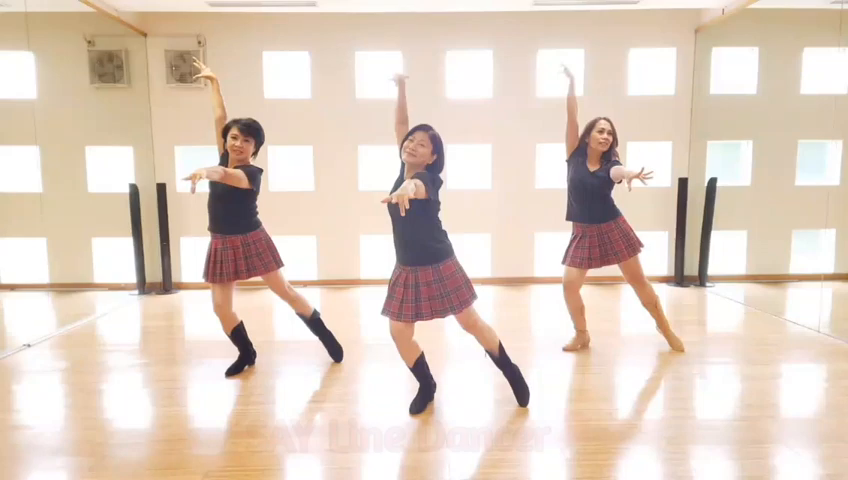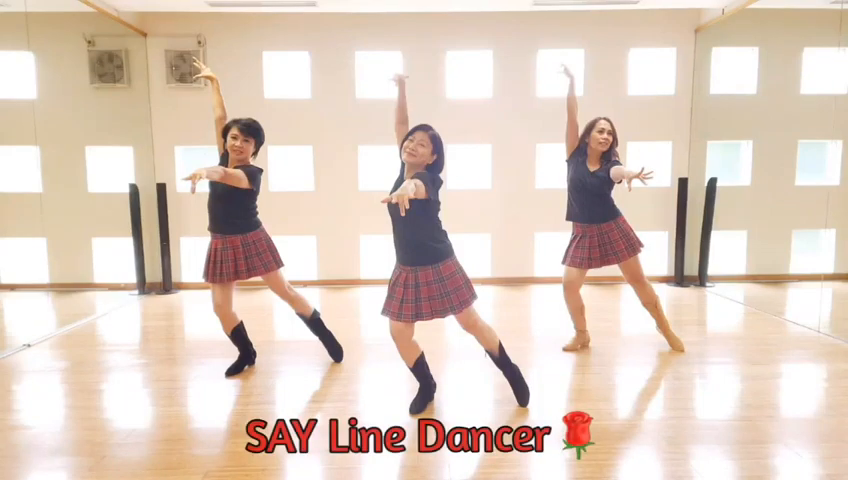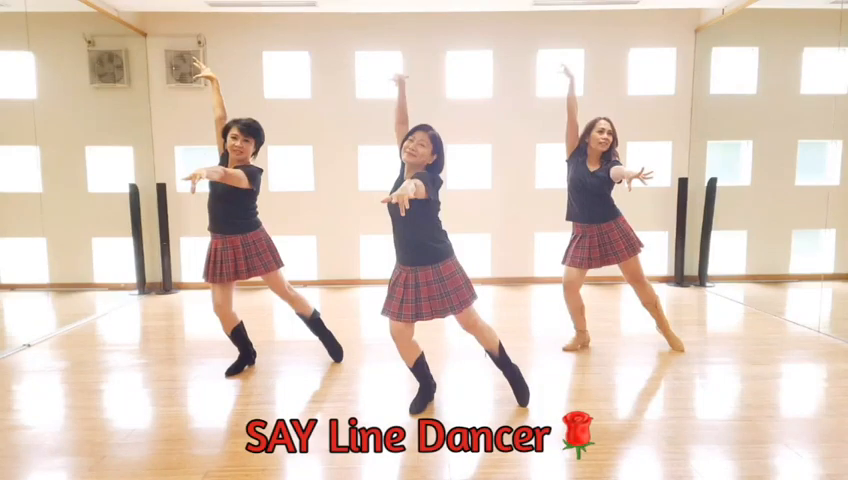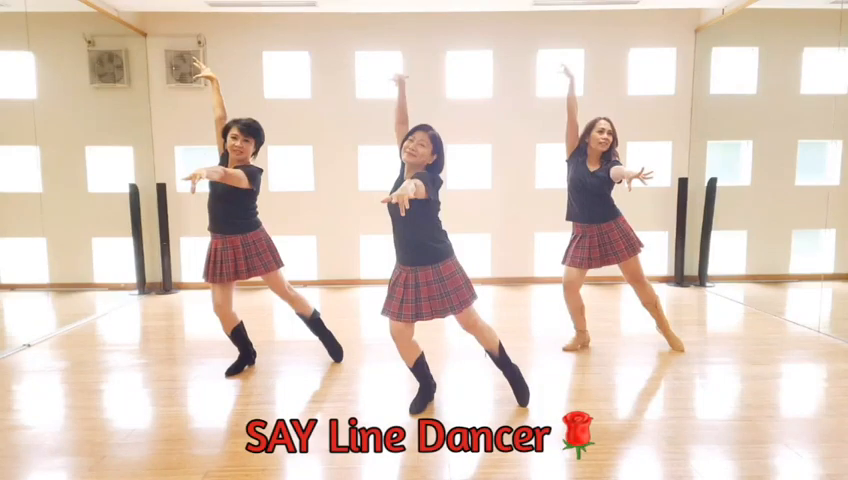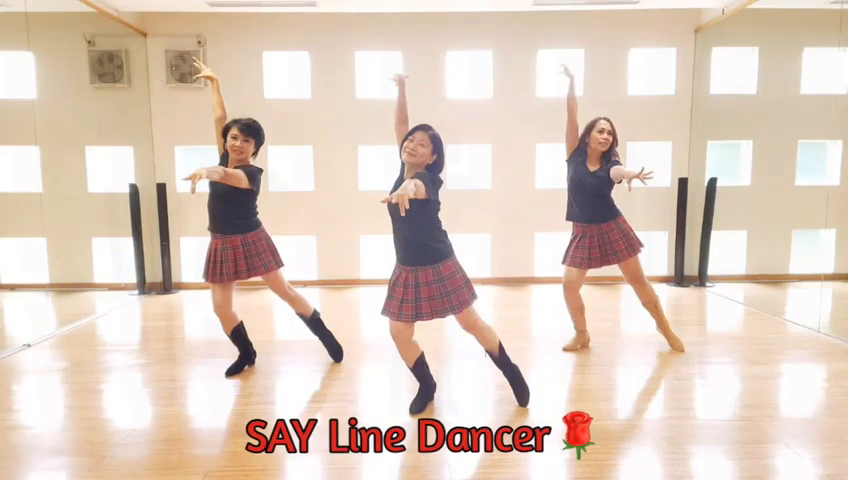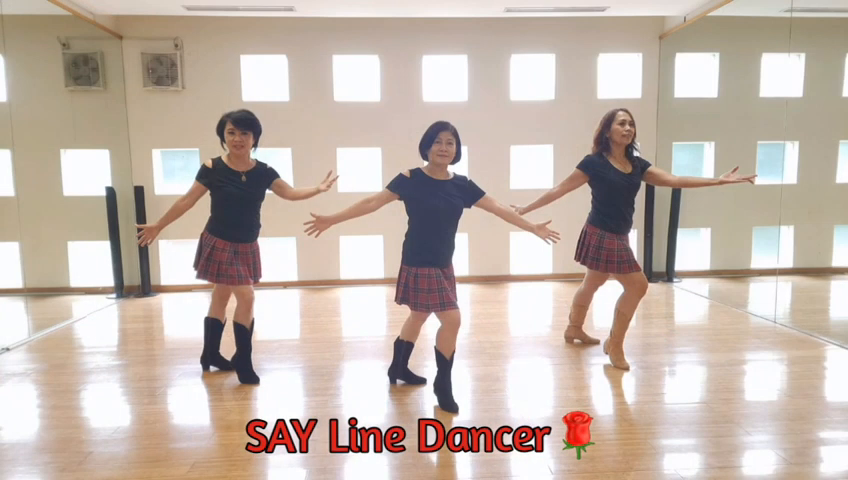
dt=0.7s
person 1, frame 1
left shoulder: (427, 179)
right shoulder: (404, 172)
left elbow: (417, 187)
right elbow: (400, 125)
left wrist: (407, 188)
right wrist: (401, 89)
left hip: (438, 266)
right hip: (407, 269)
left knee: (471, 323)
right knee: (399, 332)
left ankle: (512, 373)
right ankle: (427, 386)
person 1, frame 2
left shoulder: (428, 179)
right shoulder: (404, 171)
left elbow: (418, 188)
right elbow: (400, 125)
left wrist: (407, 189)
right wrist: (401, 88)
left hip: (439, 266)
right hip: (407, 269)
left knee: (472, 323)
right knee: (399, 333)
left ankle: (511, 373)
right ankle: (426, 386)
person 1, frame 3
left shoulder: (428, 179)
right shoulder: (404, 171)
left elbow: (418, 187)
right elbow: (400, 125)
left wrist: (407, 188)
right wrist: (401, 88)
left hip: (439, 266)
right hip: (408, 270)
left knee: (471, 323)
right knee: (399, 333)
left ankle: (512, 373)
right ankle: (427, 386)
person 1, frame 4
left shoulder: (428, 179)
right shoulder: (404, 172)
left elbow: (418, 189)
right elbow: (400, 125)
left wrist: (406, 190)
right wrist: (401, 88)
left hip: (439, 266)
right hip: (408, 270)
left knee: (471, 323)
right knee: (399, 332)
left ankle: (511, 372)
right ankle: (426, 386)
person 1, frame 5
left shoulder: (427, 179)
right shoulder: (404, 173)
left elbow: (417, 187)
right elbow: (400, 125)
left wrist: (406, 190)
right wrist: (401, 89)
left hip: (439, 266)
right hip: (408, 270)
left knee: (472, 323)
right knee: (399, 332)
left ankle: (512, 373)
right ankle: (426, 386)
person 1, frame 6
left shoulder: (462, 185)
right shoulder: (410, 179)
left elbow: (498, 208)
right elbow: (372, 202)
left wrist: (533, 228)
right wrist: (331, 220)
left hip: (443, 265)
right hip: (418, 264)
left knee: (419, 316)
right knee: (451, 320)
left ankle: (398, 368)
right ankle: (443, 384)
person 2, frame 1
left shoulder: (252, 173)
right shoulder: (224, 160)
left elbow: (226, 176)
right elbow: (220, 118)
left wrist: (206, 171)
right wrist: (214, 82)
left hip: (250, 240)
right hip: (222, 243)
left knee: (284, 291)
right knee: (221, 306)
left ankle: (326, 336)
right ankle: (246, 353)
person 2, frame 2
left shoulder: (252, 173)
right shoulder: (225, 159)
left elbow: (226, 176)
right elbow: (220, 117)
left wrist: (205, 171)
right wrist: (214, 82)
left hip: (251, 240)
right hip: (222, 244)
left knee: (285, 291)
right knee: (221, 307)
left ankle: (326, 336)
right ankle: (246, 353)
person 2, frame 3
left shoulder: (252, 173)
right shoulder: (224, 159)
left elbow: (226, 176)
right elbow: (220, 117)
left wrist: (206, 171)
right wrist: (214, 82)
left hip: (250, 240)
right hip: (222, 244)
left knee: (285, 291)
right knee: (221, 306)
left ankle: (326, 336)
right ankle: (246, 353)
person 2, frame 4
left shoulder: (252, 173)
right shoulder: (225, 160)
left elbow: (226, 176)
right elbow: (220, 118)
left wrist: (205, 171)
right wrist: (214, 82)
left hip: (251, 240)
right hip: (222, 244)
left knee: (285, 291)
right knee: (221, 306)
left ankle: (325, 336)
right ankle: (246, 353)
person 2, frame 5
left shoulder: (253, 173)
right shoulder: (223, 160)
left elbow: (226, 176)
right elbow: (219, 118)
left wrist: (206, 171)
right wrist: (214, 82)
left hip: (249, 240)
right hip: (222, 244)
left knee: (284, 291)
right knee: (221, 307)
left ankle: (326, 337)
right ankle: (247, 353)
person 2, frame 6
left shoulder: (264, 172)
right shoulder: (212, 168)
left elbow: (290, 193)
right elbow: (187, 201)
left wrist: (317, 189)
right wrist: (158, 226)
left hip: (247, 247)
right hip: (219, 244)
left knee: (221, 297)
right knee: (245, 297)
left ankle: (211, 355)
right ankle: (243, 362)
person 3, frame 1
left shoulder: (610, 165)
right shoulder: (575, 156)
left elbow: (619, 172)
right elbow: (571, 117)
left wrist: (630, 174)
right wrist: (571, 83)
left hip: (612, 228)
right hip: (583, 232)
left knee: (638, 280)
right knee: (569, 284)
left ankle: (665, 328)
right ankle: (581, 334)
person 3, frame 2
left shoulder: (610, 165)
right shoulder: (575, 156)
left elbow: (619, 172)
right elbow: (571, 116)
left wrist: (630, 175)
right wrist: (571, 82)
left hip: (612, 228)
right hip: (583, 232)
left knee: (638, 280)
right knee: (569, 284)
left ankle: (665, 328)
right ankle: (581, 334)
person 3, frame 3
left shoulder: (610, 165)
right shoulder: (575, 156)
left elbow: (618, 172)
right elbow: (572, 116)
left wrist: (630, 174)
right wrist: (571, 82)
left hip: (612, 228)
right hip: (584, 232)
left knee: (638, 280)
right knee: (569, 284)
left ankle: (665, 328)
right ankle: (582, 334)
person 3, frame 4
left shoulder: (611, 165)
right shoulder: (575, 157)
left elbow: (619, 172)
right elbow: (571, 116)
left wrist: (630, 175)
right wrist: (571, 82)
left hip: (612, 228)
right hip: (583, 232)
left knee: (638, 280)
right knee: (569, 284)
left ankle: (665, 328)
right ankle: (581, 334)
person 3, frame 5
left shoulder: (610, 165)
right shoulder: (576, 157)
left elbow: (619, 172)
right elbow: (571, 117)
left wrist: (631, 175)
right wrist: (571, 82)
left hip: (612, 229)
right hip: (584, 232)
left knee: (639, 282)
right knee: (570, 285)
left ankle: (666, 330)
right ankle: (581, 335)
person 3, frame 6
left shoulder: (637, 164)
right shoulder: (594, 163)
left elbow: (673, 180)
right elbow: (559, 190)
left wrist: (718, 181)
right wrist: (526, 209)
left hip: (617, 237)
right hip: (601, 236)
left knee: (591, 284)
right knee: (637, 285)
right ankle: (615, 345)
